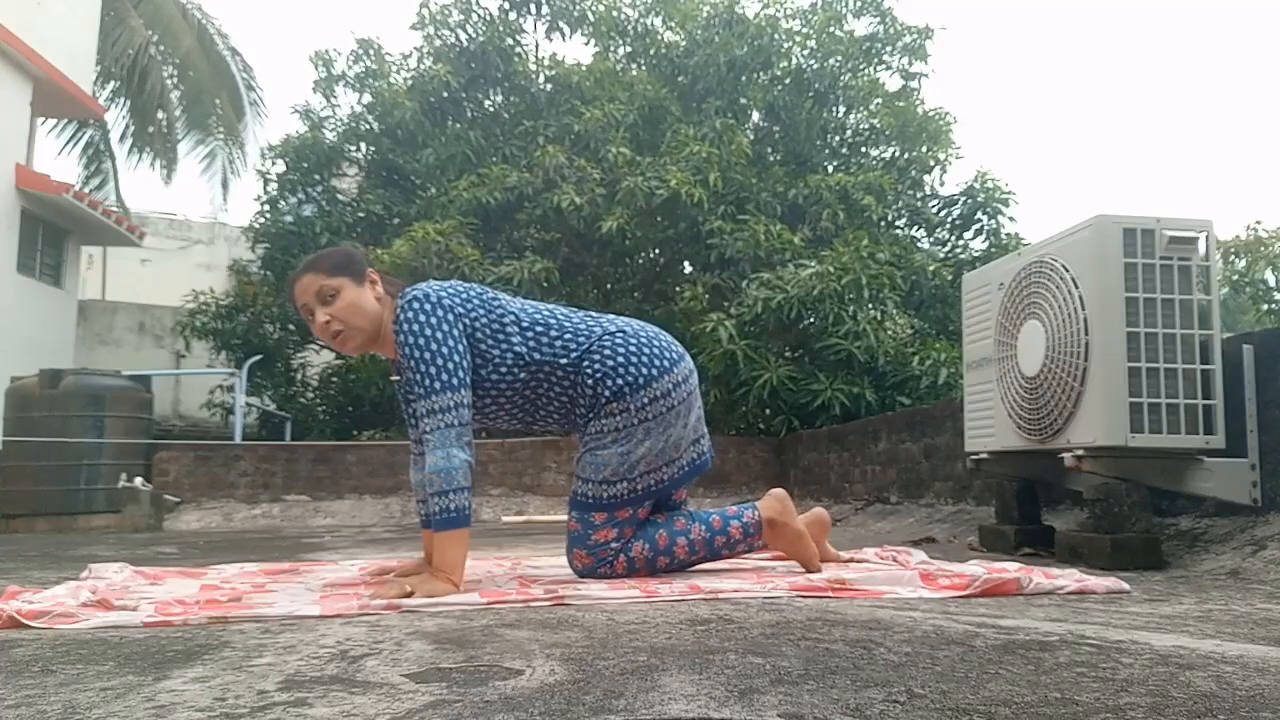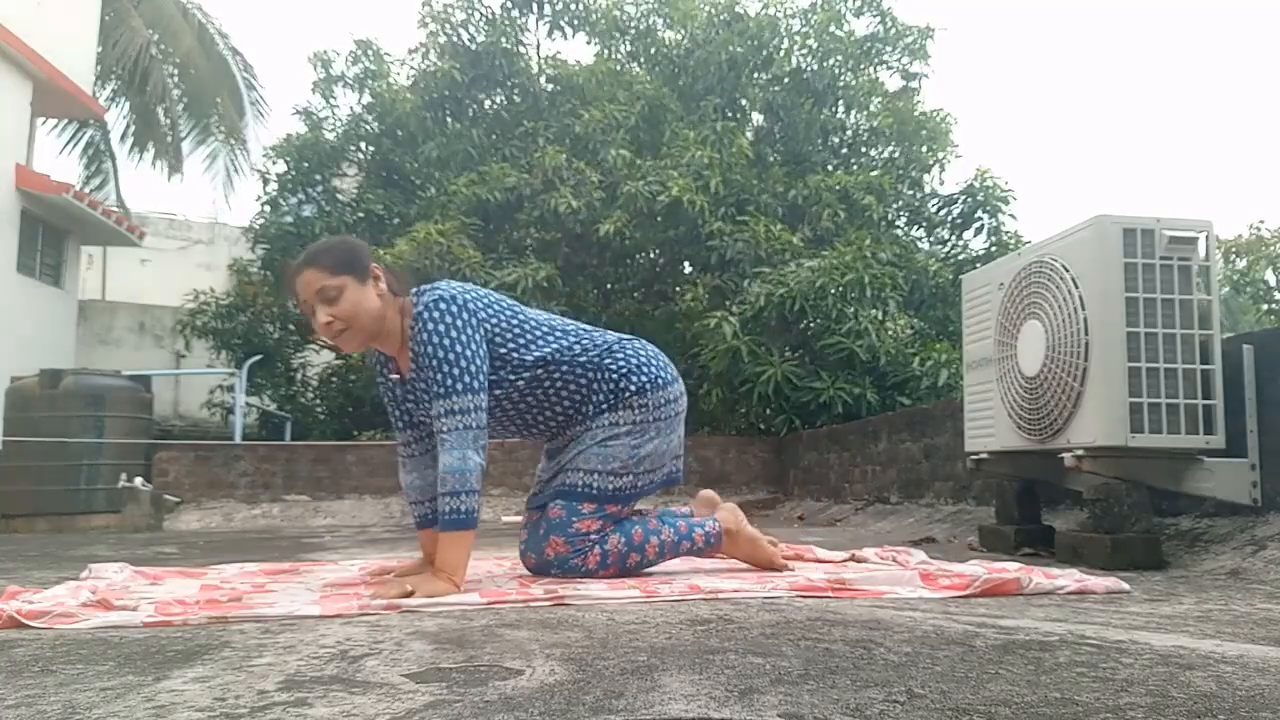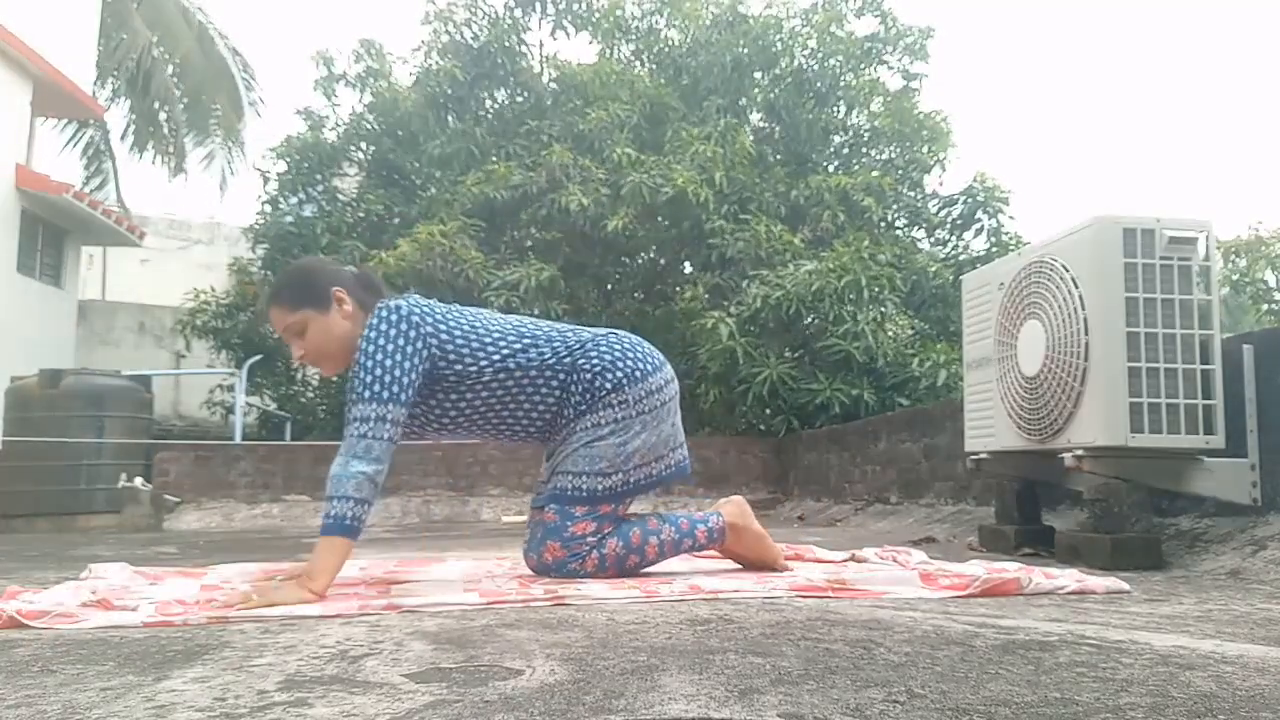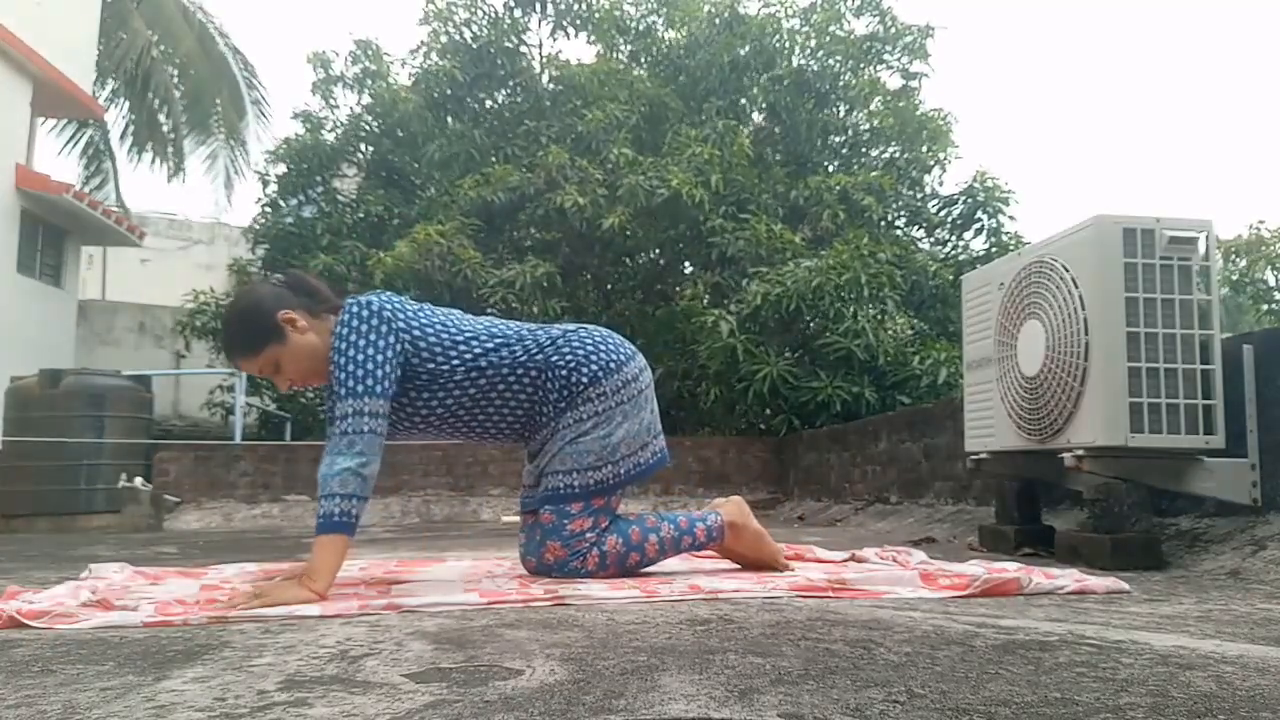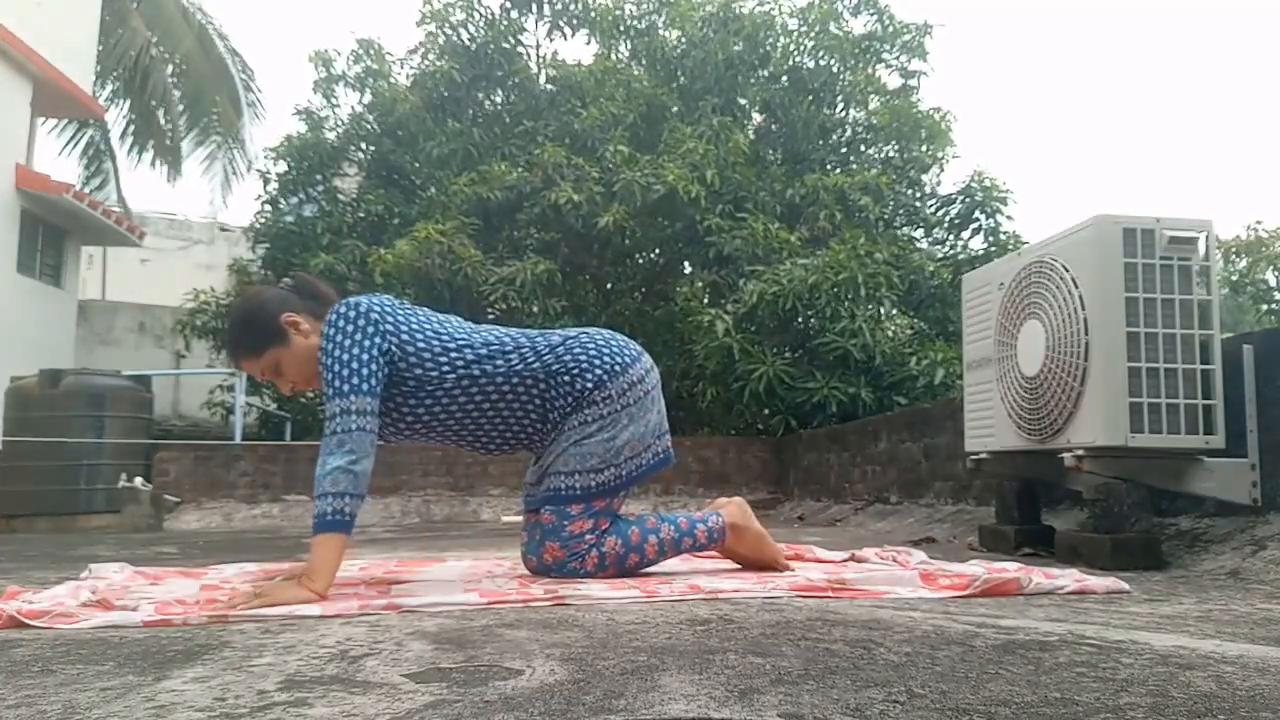
dt=1s
person 1, frame 1
left shoulder: (420, 308)
right shoulder: (405, 355)
left elbow: (449, 440)
right elbow: (426, 452)
left wrist: (446, 575)
right wrist: (430, 558)
left hip: (636, 378)
right hip: (644, 380)
left knee: (595, 554)
right knee: (651, 529)
left ankle: (767, 518)
right ankle: (801, 528)
person 1, frame 2
left shoulder: (440, 310)
right shoulder: (390, 362)
left elbow: (462, 440)
right elbow: (417, 456)
left wrist: (448, 576)
right wrist: (431, 557)
left hip: (635, 391)
right hip: (584, 419)
left knee: (565, 552)
right knee: (538, 553)
left ankle: (721, 530)
right ankle: (695, 517)
person 1, frame 3
left shoulder: (392, 323)
right shoulder: (374, 363)
left elbow: (366, 454)
right elbow: (360, 456)
left wrist: (313, 584)
right wrist: (314, 565)
left hip: (623, 385)
right hip: (601, 401)
left knee: (559, 554)
right knee: (553, 544)
left ankle: (722, 524)
right ankle: (716, 523)
person 1, frame 4
left shoulder: (362, 320)
right shoulder: (343, 370)
left elbow: (356, 451)
right elbow: (341, 460)
left wrist: (314, 582)
right wrist: (311, 567)
left hip: (597, 378)
right hip: (568, 403)
left knee: (560, 555)
right knee: (542, 554)
left ankle: (722, 524)
right ankle: (712, 521)
person 1, frame 5
left shoulder: (351, 322)
right shoulder: (362, 353)
left elbow: (347, 450)
right elbow: (348, 452)
left wrist: (314, 582)
right wrist: (314, 564)
left hip: (603, 379)
right hip: (585, 395)
left knee: (560, 555)
right knee: (545, 554)
left ankle: (723, 526)
right ankle: (713, 520)
